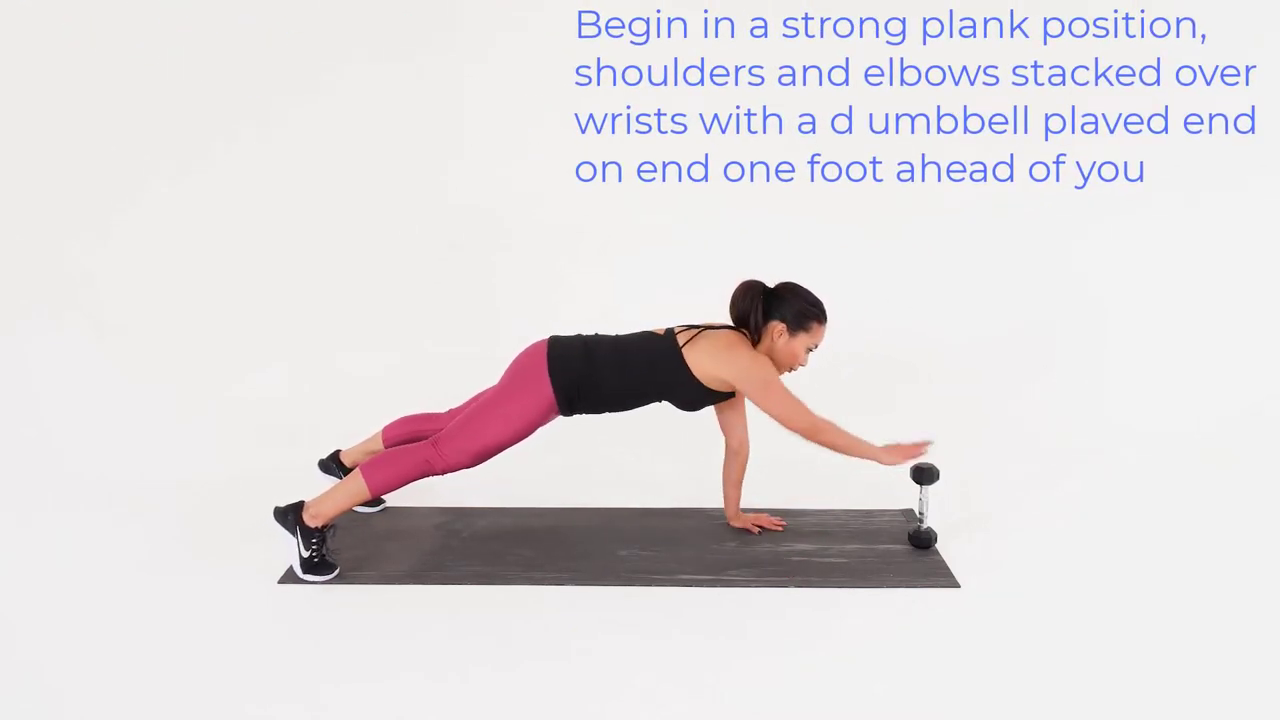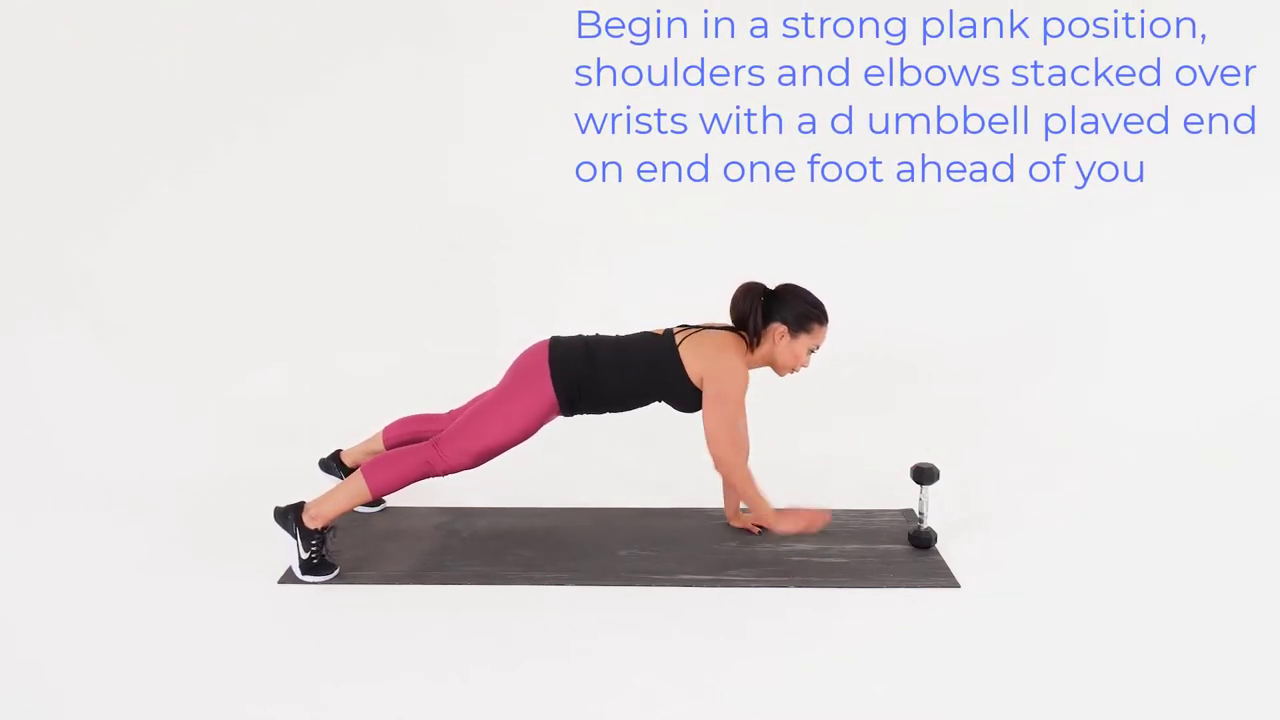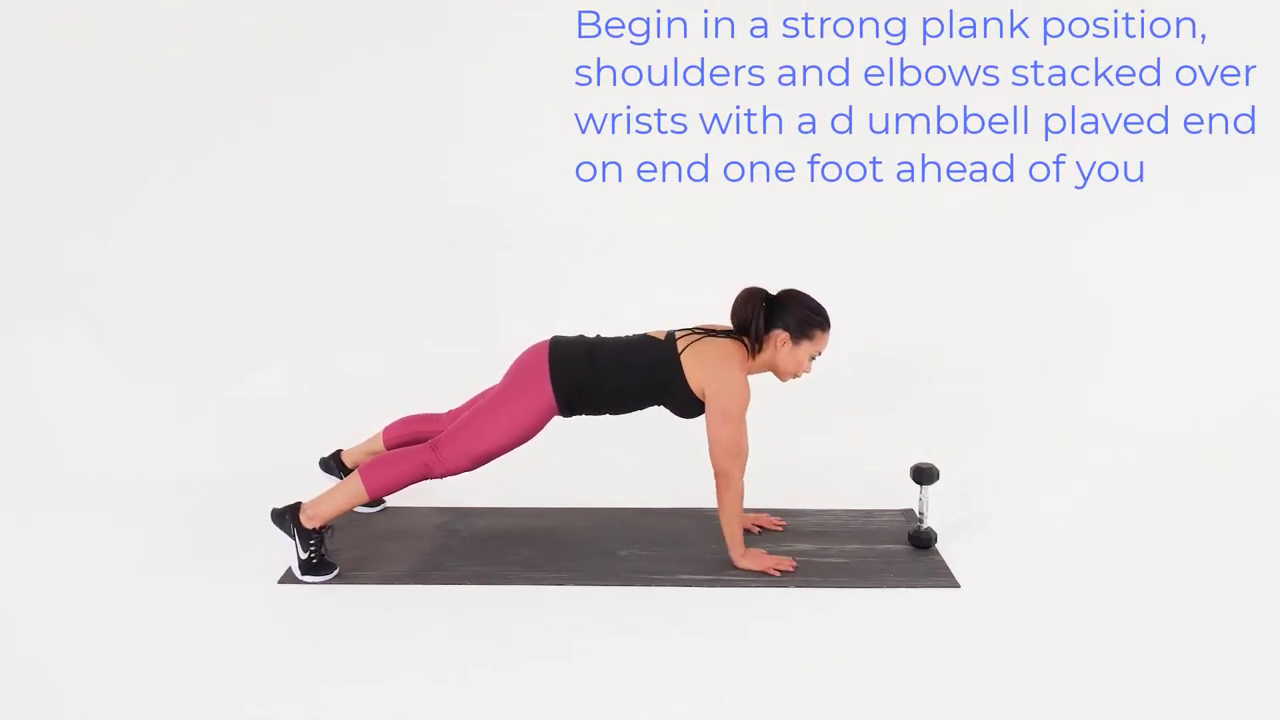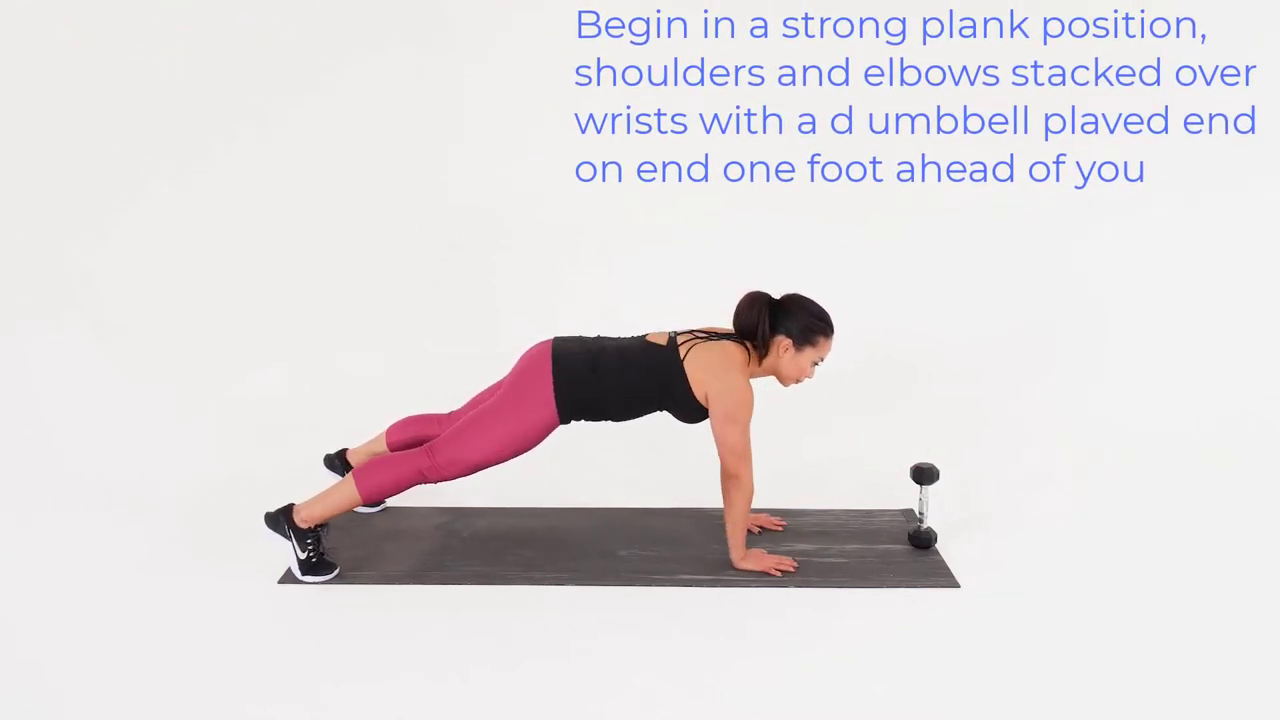
dt=0.2s
person 1, frame 1
left shoulder: (734, 351)
right shoulder: (737, 357)
left elbow: (735, 437)
right elbow: (803, 424)
left wrist: (736, 510)
right wrist: (877, 453)
left hip: (561, 372)
right hip: (549, 375)
left knee: (450, 425)
right knee: (444, 450)
left ankle: (349, 460)
right ankle: (309, 516)
person 1, frame 2
left shoulder: (730, 345)
right shoulder: (729, 362)
left elbow: (735, 441)
right elbow: (727, 459)
left wrist: (740, 509)
right wrist: (770, 517)
left hip: (557, 369)
right hip: (551, 376)
left knee: (449, 426)
right knee: (445, 453)
left ankle: (346, 460)
right ankle: (309, 517)
person 1, frame 3
left shoulder: (729, 345)
right shoulder: (730, 371)
left elbow: (733, 448)
right elbow: (728, 470)
left wrist: (735, 511)
right wrist: (739, 552)
left hip: (555, 366)
right hip: (552, 380)
left knee: (449, 425)
right knee: (442, 454)
left ankle: (347, 459)
right ankle: (307, 517)
person 1, frame 4
left shoulder: (730, 347)
right shoulder: (734, 379)
left elbow: (730, 451)
right elbow: (737, 473)
left wrist: (738, 513)
right wrist: (740, 552)
left hip: (554, 362)
right hip: (554, 391)
left knee: (452, 426)
right knee: (440, 458)
left ankle: (352, 459)
right ankle: (299, 517)
